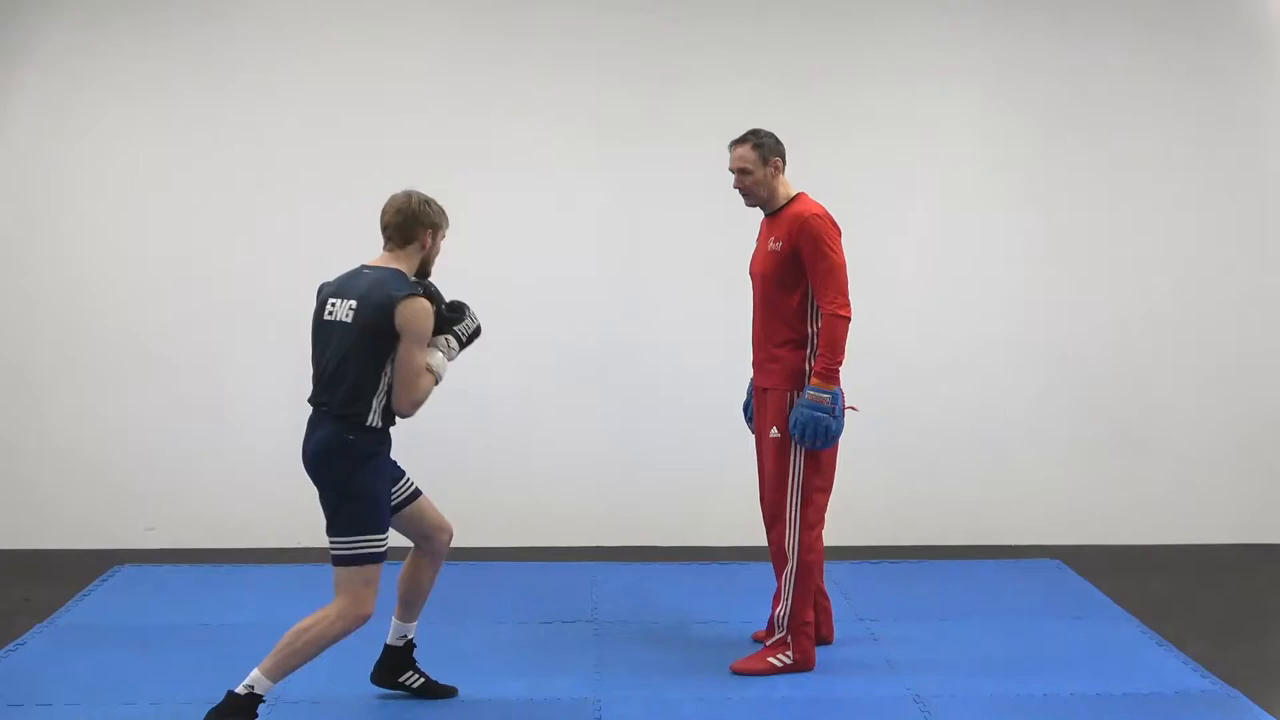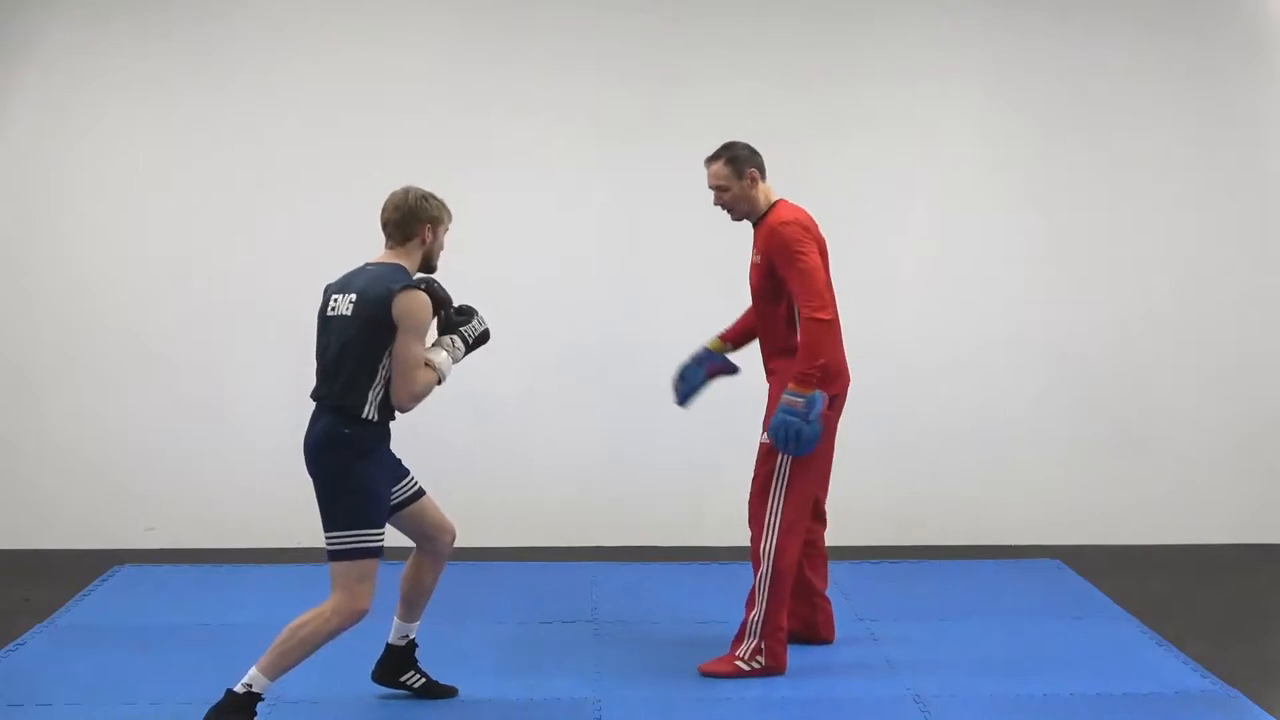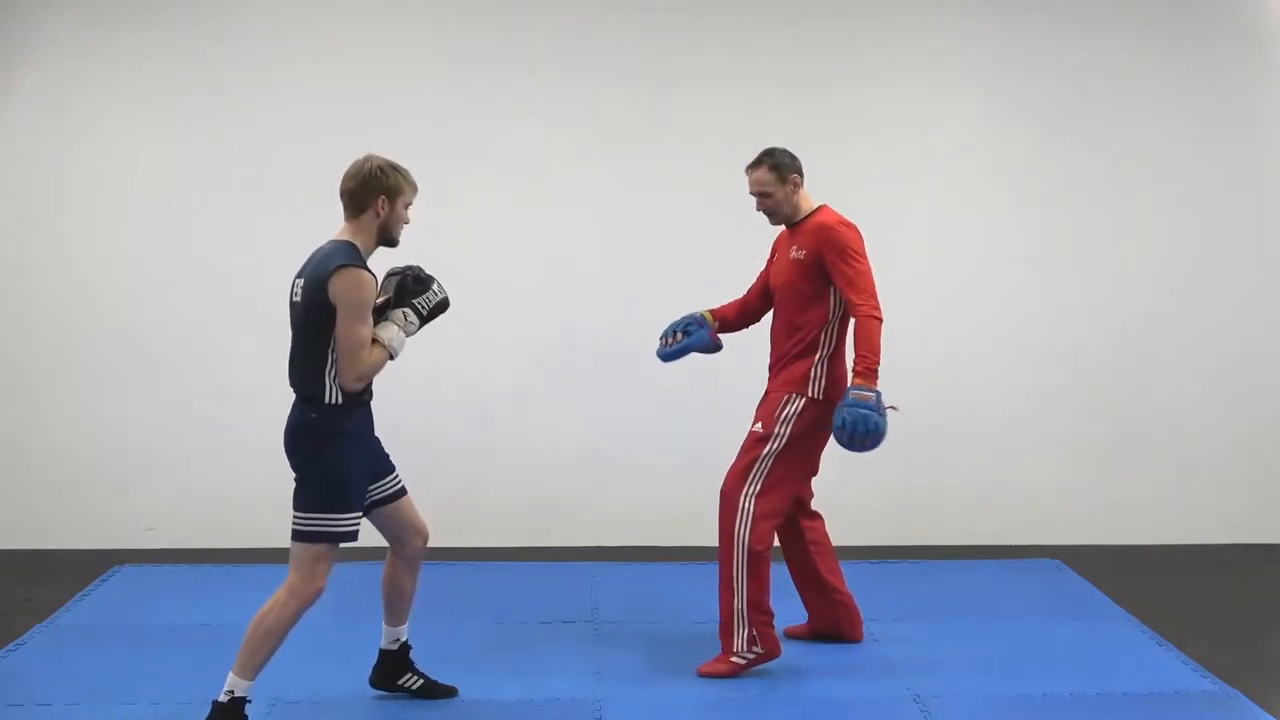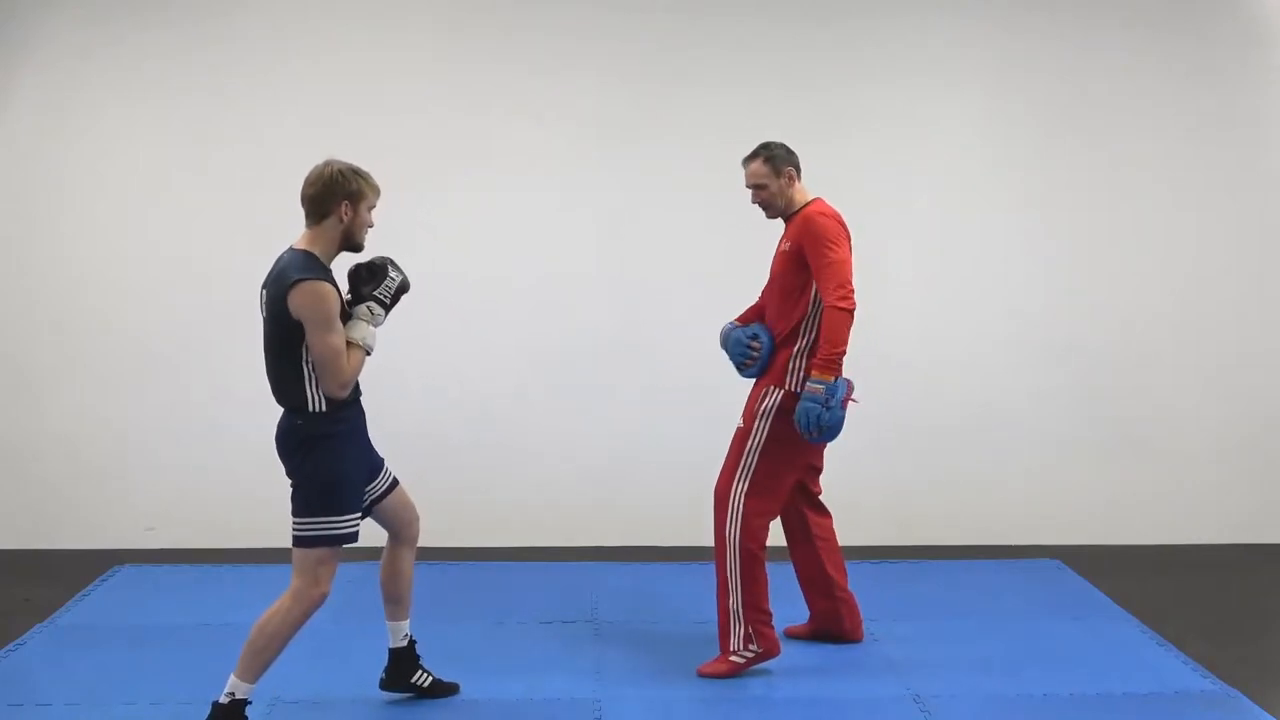
dt=0.7s
person 1, frame 1
left shoulder: (335, 287)
right shoulder: (413, 304)
right elbow: (405, 403)
right wrist: (447, 345)
left hip: (337, 439)
right hip: (351, 451)
left knee: (436, 537)
right knee: (354, 607)
left ankle: (396, 661)
person 1, frame 2
left shoulder: (343, 285)
right shoulder: (410, 297)
right elbow: (405, 395)
right wrist: (453, 345)
left hip: (344, 437)
right hip: (351, 446)
left knee: (439, 538)
right knee: (350, 603)
left ankle: (397, 659)
person 1, frame 3
left shoulder: (323, 261)
right shoulder: (352, 275)
right elbow: (354, 374)
left wrist: (385, 308)
right wrist: (404, 321)
left hip: (346, 430)
right hip: (329, 434)
left knee: (412, 539)
right knee: (307, 582)
left ankle: (394, 663)
person 1, frame 4
left shoulder: (293, 267)
right shoulder: (311, 285)
right elbow: (337, 381)
left wrist: (355, 305)
right wrist: (369, 313)
left hip: (339, 433)
right hip: (321, 439)
left knee: (406, 525)
right knee: (311, 588)
left ankle: (401, 663)
person 2, frame 1
left shoulder: (810, 221)
right shoulder: (770, 224)
left elbow: (836, 310)
left wrist: (822, 387)
left hip: (801, 391)
right hip: (771, 386)
left knee: (794, 515)
right knee: (781, 509)
left ankle: (792, 643)
right ankle: (809, 619)
person 2, frame 2
left shoulder: (787, 228)
right shoulder: (766, 228)
left elbow: (819, 313)
left wrist: (800, 392)
right wrist: (715, 350)
left hip: (808, 390)
right hip: (805, 386)
left knee: (774, 513)
right knee: (800, 508)
left ankle: (760, 648)
right ankle: (809, 619)
person 2, frame 3
left shoulder: (834, 231)
right shoulder: (784, 241)
left elbow: (867, 310)
right elbow: (754, 304)
left wrist: (864, 383)
right wrist: (708, 320)
left hip: (808, 389)
right hip: (788, 388)
left knee: (744, 497)
right knee: (788, 503)
left ankle: (749, 640)
right ankle: (835, 618)
person 2, frame 4
left shoulder: (818, 222)
right shoulder: (795, 228)
left elbow: (839, 302)
left wrist: (824, 376)
right wrist: (740, 328)
left hip: (792, 384)
right hip: (790, 381)
left knee: (739, 499)
right knee: (798, 500)
left ankle: (748, 639)
right ankle: (836, 618)
